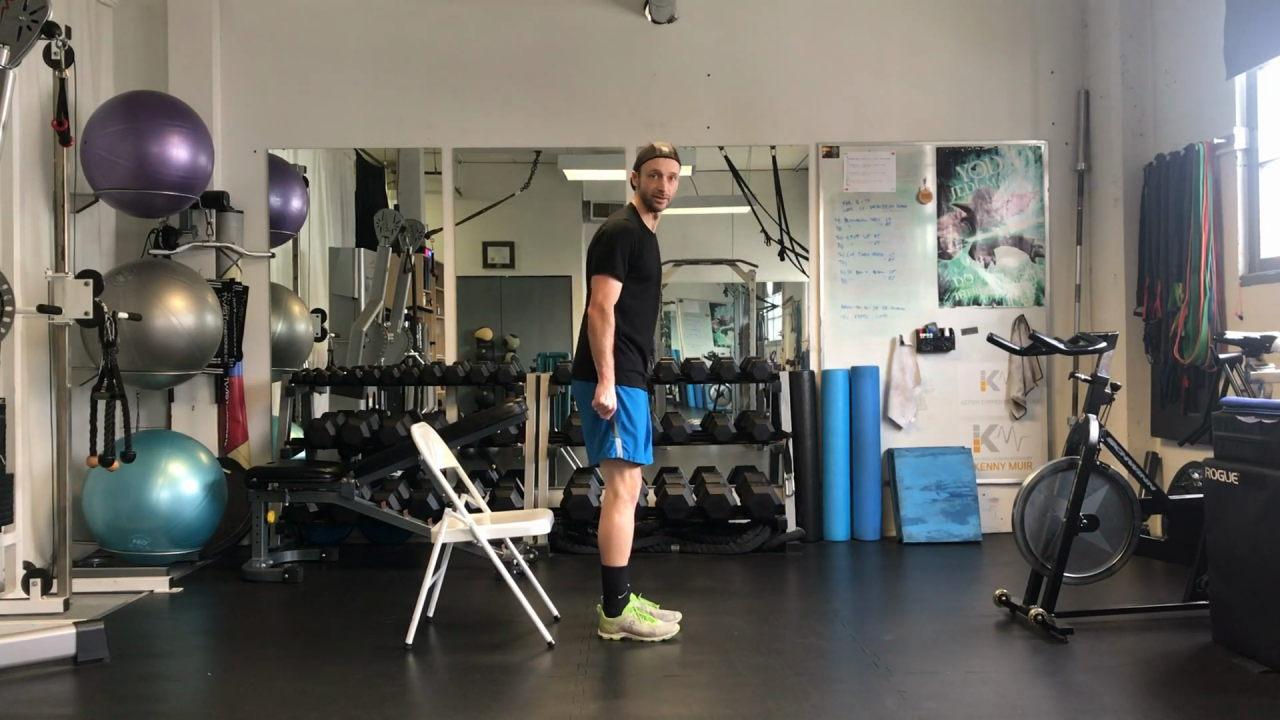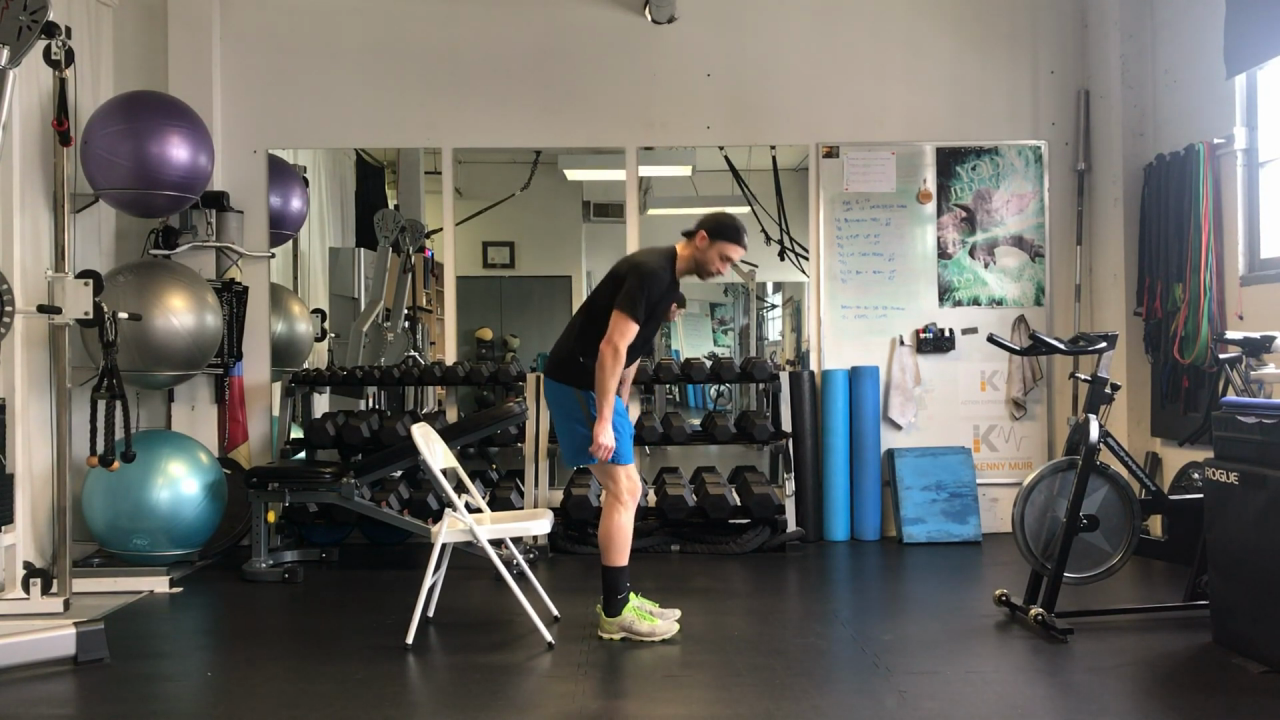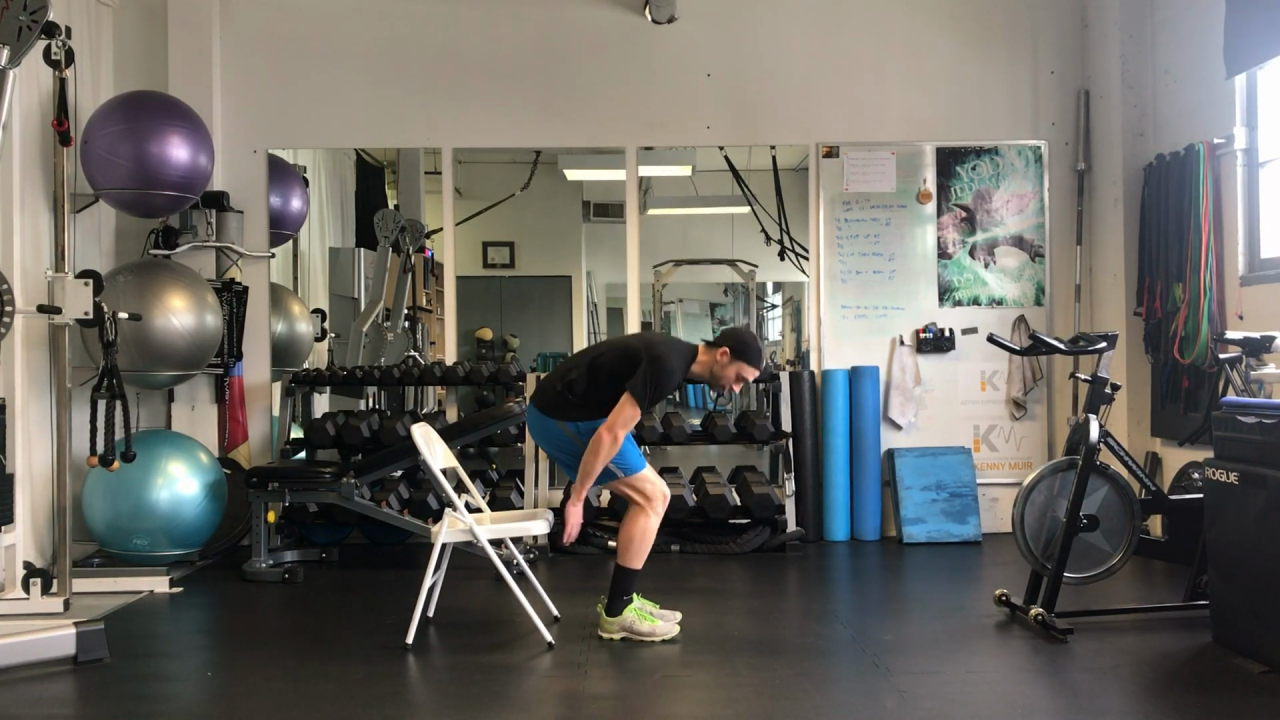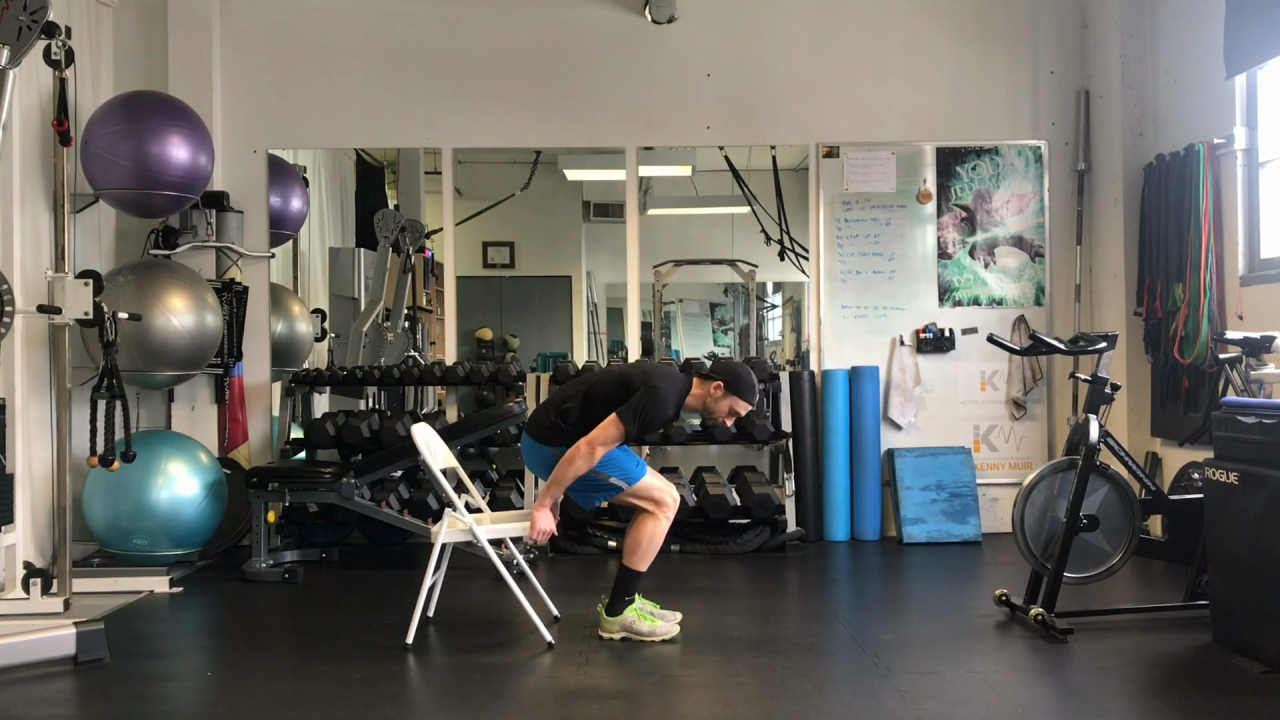
dt=0.4s
person 1, frame 1
left shoulder: (643, 235)
right shoulder: (621, 232)
right elbow: (600, 309)
right wrist: (606, 382)
left hip: (628, 379)
right hip: (613, 380)
left knee: (626, 490)
right knee: (623, 490)
left ankle: (620, 598)
right ankle: (616, 611)
person 1, frame 2
left shoulder: (667, 278)
right shoulder: (652, 272)
right elbow: (612, 347)
left wrist: (619, 404)
right wrist: (603, 422)
left hip: (590, 382)
right hip: (578, 381)
left knee: (628, 490)
right knee: (623, 491)
left ankle: (620, 597)
right ankle: (616, 611)
person 1, frame 3
left shoulder: (675, 357)
right shoulder: (667, 365)
left elbow: (617, 426)
right elbow: (611, 434)
right wrist: (576, 499)
left hip: (570, 411)
right hip: (562, 415)
left knee: (654, 496)
right knee: (652, 497)
left ankle: (621, 599)
right ankle: (618, 613)
person 1, frame 4
left shoulder: (672, 386)
right shoulder: (662, 396)
right elbow: (589, 448)
left wrist: (554, 494)
right wrist: (543, 505)
left hip: (560, 435)
right hip: (554, 442)
left knee: (658, 500)
right knee: (663, 502)
left ankle: (622, 600)
right ankle: (618, 613)
